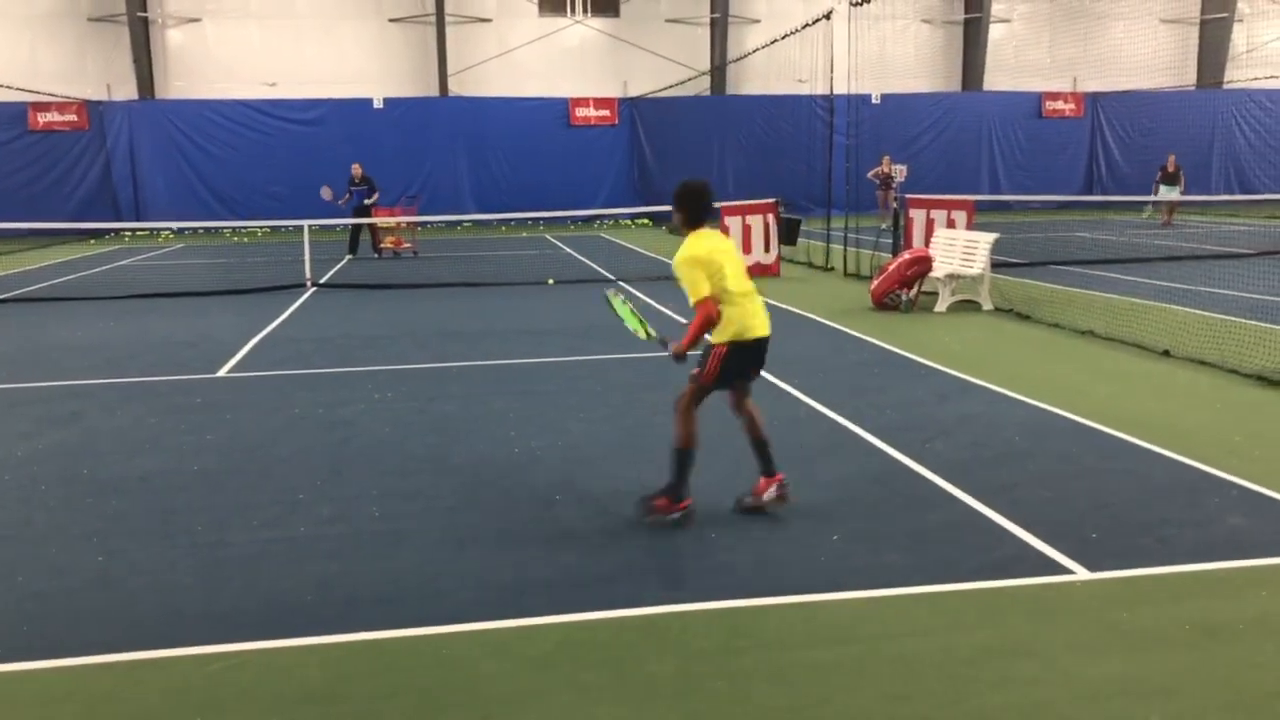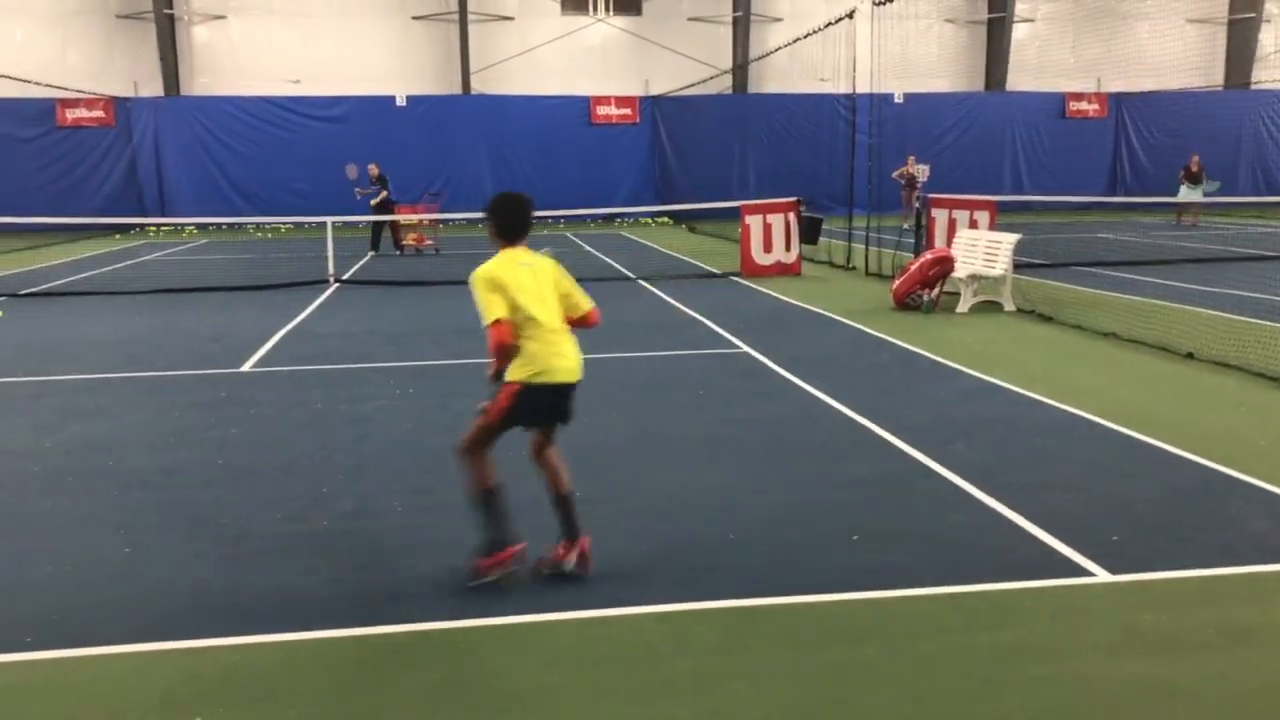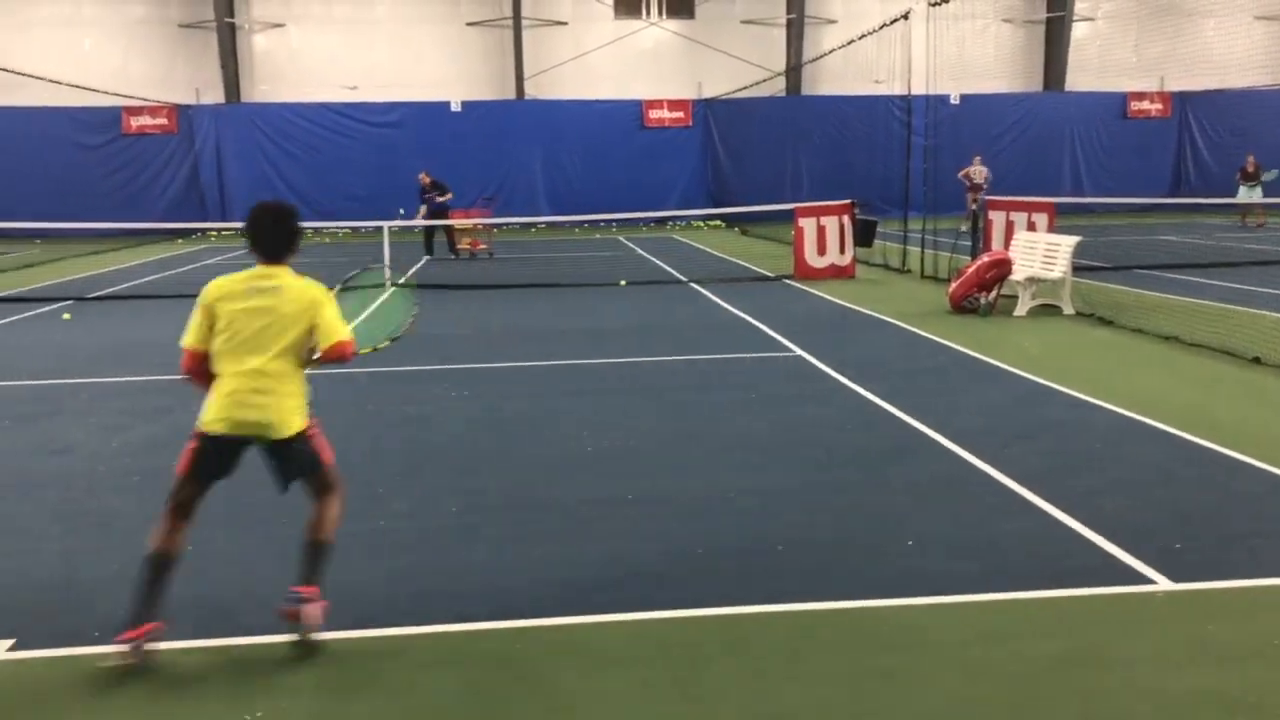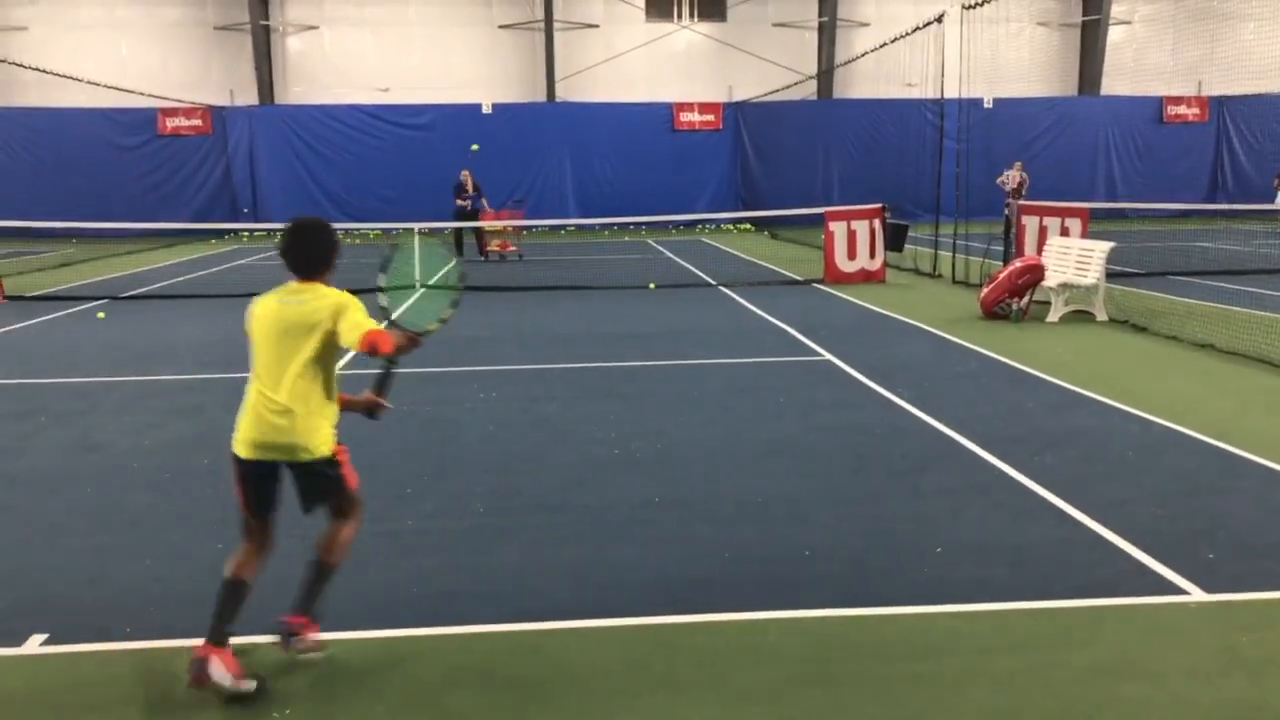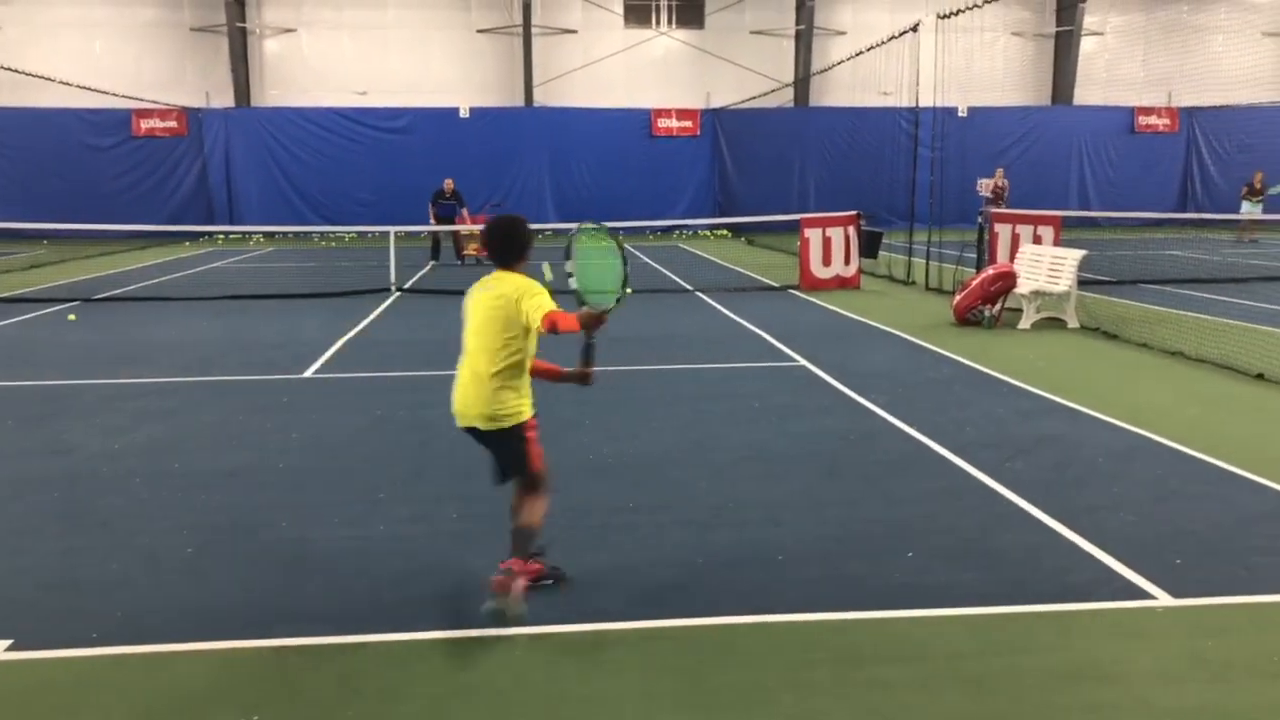
dt=0.5s
person 1, frame 1
left shoulder: (688, 254)
right shoulder: (722, 242)
left elbow: (708, 311)
left wrist: (684, 346)
left hip: (733, 333)
right hip: (758, 327)
left knee: (686, 404)
right knee: (740, 399)
left ankle: (675, 497)
right ankle: (770, 480)
person 1, frame 2
left shoulder: (486, 274)
right shoulder: (549, 266)
left elbow: (502, 339)
right elbow: (589, 317)
left wrist: (497, 368)
left hip: (534, 372)
right hip: (569, 365)
left knee: (472, 449)
right knee: (543, 448)
left ankle: (501, 544)
right ankle: (572, 543)
person 1, frame 3
left shoulder: (218, 291)
right shoulder: (314, 294)
left elbow: (193, 366)
right elbow: (343, 351)
right wrist: (315, 353)
left hip: (224, 415)
right hip: (282, 417)
left knee: (177, 513)
right knee: (329, 492)
left ankle: (140, 625)
right ankle: (306, 592)
person 1, frame 4
left shoulder: (259, 308)
right shoulder: (339, 304)
right elbow: (379, 344)
left wrist: (341, 401)
right wrist: (404, 339)
left hip: (253, 436)
right hip: (307, 437)
left knee: (255, 541)
right knee: (346, 514)
left ankle: (215, 652)
right ankle: (300, 619)
person 1, frame 5
left shoulder: (477, 292)
right shoulder: (526, 289)
right elbow: (554, 323)
left wrist: (565, 374)
right wrist: (585, 321)
left hip: (468, 406)
right hip: (504, 408)
left knee: (521, 473)
right knee: (535, 489)
left ankle: (525, 560)
right ankle: (513, 568)
